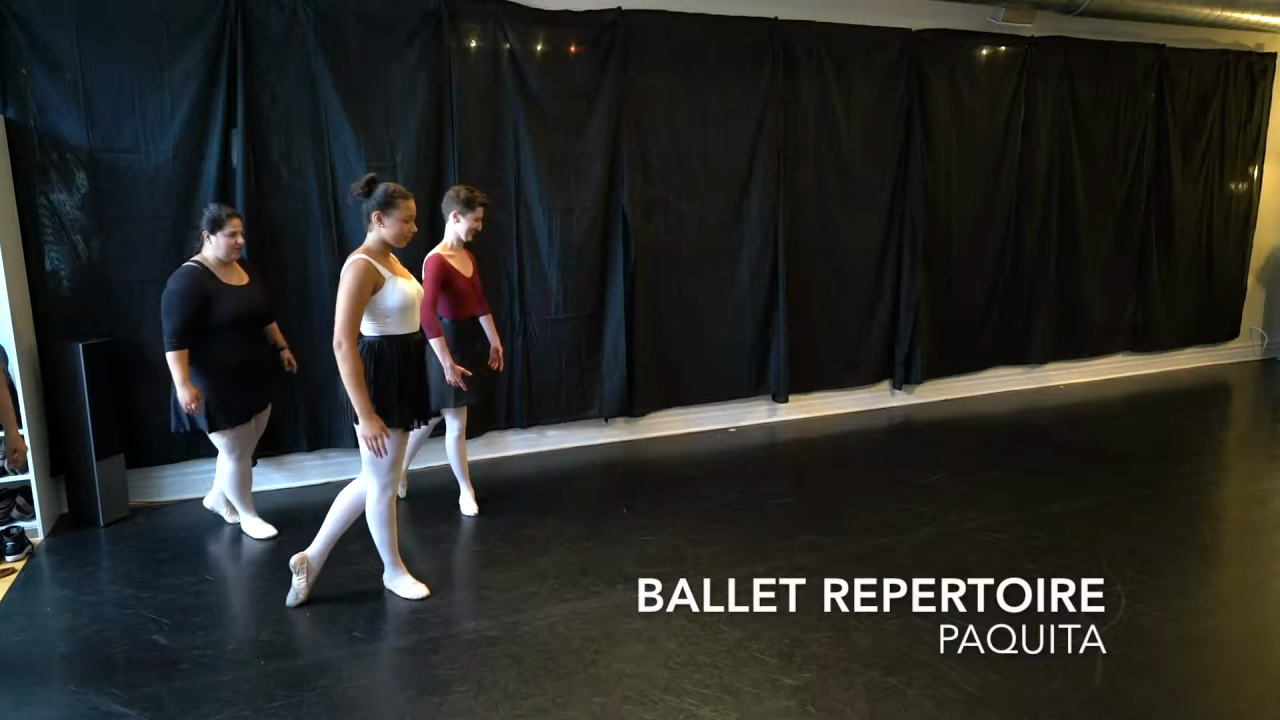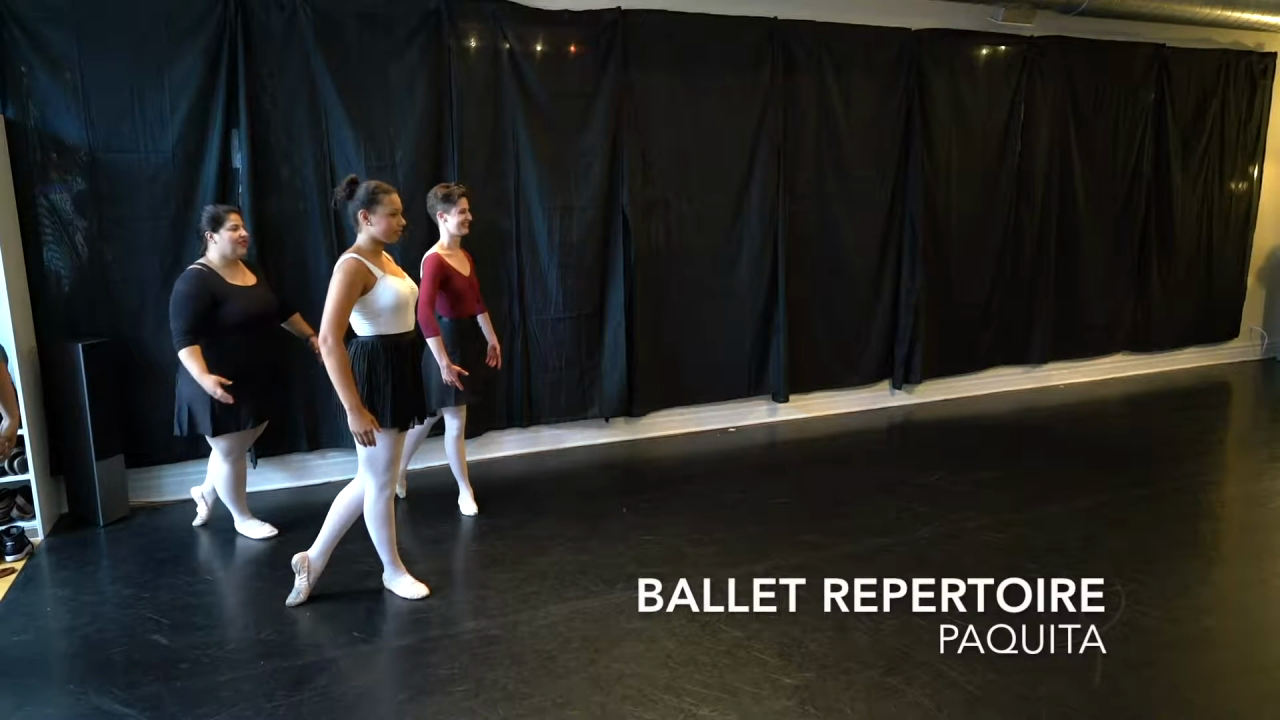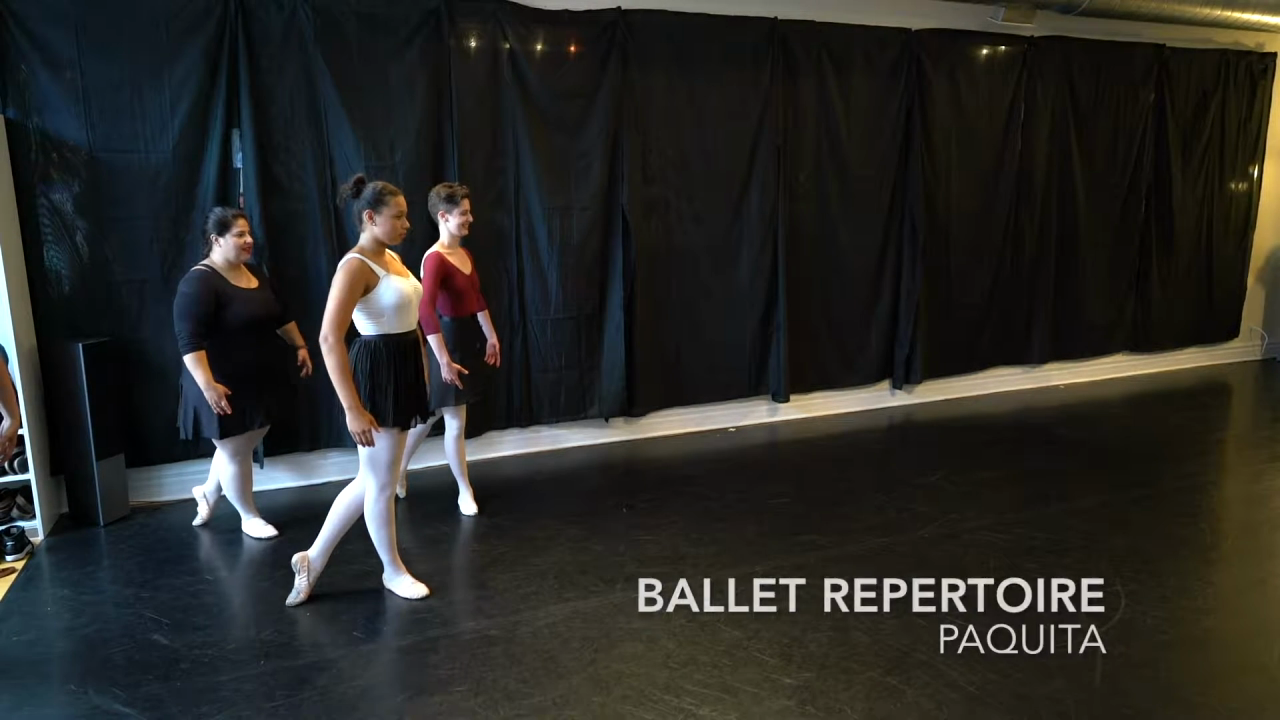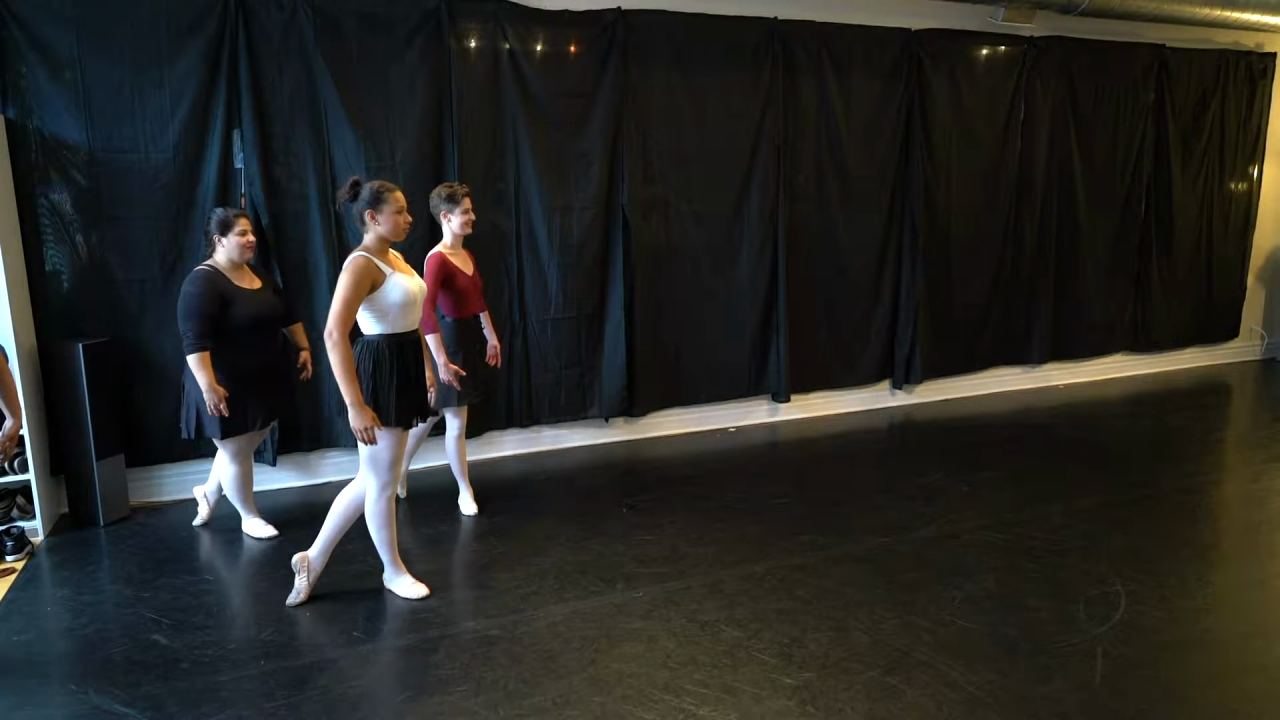
dt=1s
person 1, frame 1
left shoulder: (390, 259)
right shoulder: (362, 267)
right elbow: (344, 343)
right wrist: (365, 413)
left hip: (402, 372)
right hip: (378, 376)
left knee: (373, 478)
right knee: (382, 482)
left ankle: (312, 558)
right ankle: (394, 570)
person 1, frame 2
left shoulder: (386, 258)
right shoulder: (353, 266)
right elbow: (329, 340)
left wrist: (406, 380)
right wrist: (354, 408)
left hip: (399, 370)
right hip: (375, 374)
left knee: (370, 479)
right knee: (380, 483)
left ankle: (313, 559)
right ankle: (393, 570)
person 1, frame 3
left shoulder: (393, 258)
right shoulder: (355, 267)
right elbow: (330, 338)
left wrist: (422, 373)
right wrist: (353, 408)
left hip: (403, 369)
right hip: (377, 373)
left knee: (370, 479)
right knee: (381, 483)
left ankle: (313, 559)
right ankle: (392, 570)
person 1, frame 4
left shoulder: (395, 258)
right shoulder: (362, 265)
right elbow: (334, 335)
left wrist: (428, 369)
right wrist: (357, 404)
left hip: (405, 368)
right hip: (380, 371)
left knee: (370, 477)
right knee: (382, 482)
left ankle: (313, 560)
right ankle: (394, 570)
person 2, frame 1
left shoulder: (244, 269)
right shoulder: (190, 280)
left elbow: (265, 315)
right elbow: (174, 338)
left wrist: (282, 347)
right wrist: (183, 384)
left hip: (254, 376)
right hip: (215, 384)
left knee: (246, 444)
right knee: (236, 451)
left ankle: (217, 496)
right ankle: (249, 517)
person 2, frame 2
left shoulder: (251, 270)
right shoulder: (196, 281)
left elbow: (281, 308)
right elbow: (184, 336)
left wrist: (310, 335)
right wrist: (202, 376)
left hip: (257, 380)
right hip: (222, 386)
left knee: (239, 445)
right knee: (230, 452)
left ankle: (207, 493)
right ankle: (242, 518)
person 2, frame 3
left shoulder: (254, 273)
right shoulder: (199, 283)
left elbow: (281, 313)
right elbow: (190, 341)
left wrist: (299, 346)
right wrist: (207, 384)
left hip: (261, 381)
right hip: (225, 388)
left knee: (243, 446)
right knee: (235, 451)
left ankle: (208, 492)
right ankle: (249, 517)
person 2, frame 4
left shoulder: (257, 274)
right shoulder: (203, 282)
left elbow: (287, 313)
right elbow: (194, 341)
left wrist: (303, 347)
right wrist: (208, 385)
left hip: (262, 382)
right hip: (227, 387)
left knee: (245, 445)
right knee: (237, 451)
left ankle: (209, 493)
right ankle: (250, 517)
person 3, frame 1
left shoulder: (469, 256)
right shoulder: (436, 261)
left elbow: (480, 302)
right elbow: (427, 316)
left wrist: (494, 341)
right wrist: (447, 362)
left hip: (471, 340)
right hip: (449, 341)
left knee: (432, 415)
right knee: (456, 424)
left ankle: (399, 472)
right ankle: (466, 491)
person 3, frame 2
left shoulder: (465, 256)
right shoulder: (434, 260)
left elbow: (477, 301)
right elbow: (424, 314)
left wrist: (491, 338)
right wrist: (443, 361)
left hip: (469, 339)
right hip: (447, 341)
left knee: (430, 415)
right knee: (456, 423)
left ankle: (398, 472)
right ankle: (465, 491)
person 3, frame 3
left shoulder: (465, 254)
right shoulder: (435, 259)
left elbow: (477, 299)
right elbow: (426, 311)
left wrist: (491, 336)
right wrist: (443, 359)
left hip: (469, 337)
right hip: (448, 339)
right knee: (456, 423)
left ankle: (398, 472)
right ankle: (465, 491)
person 3, frame 4
left shoulder: (468, 255)
right shoulder: (438, 259)
right elbow: (426, 311)
left wrist: (492, 337)
right wrist: (441, 360)
left hip: (471, 338)
right hip: (451, 340)
left knee: (431, 414)
right knee: (457, 423)
left ankle: (399, 472)
right ankle: (465, 491)
